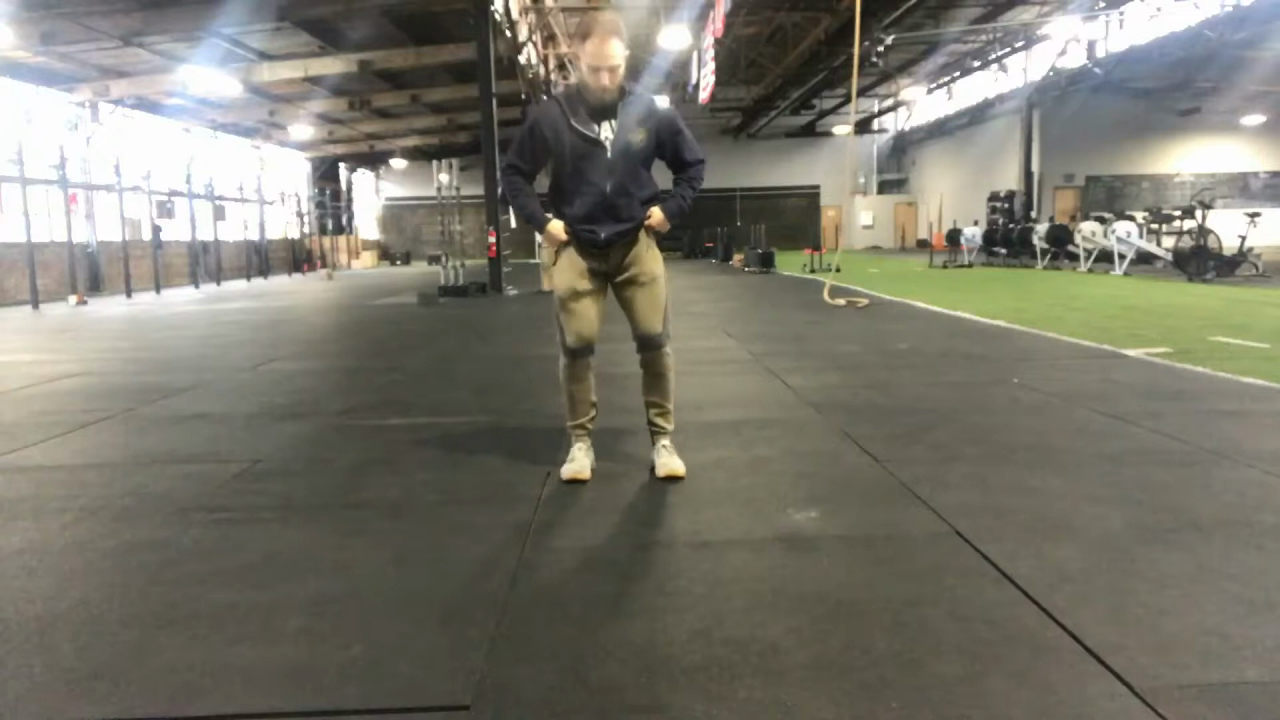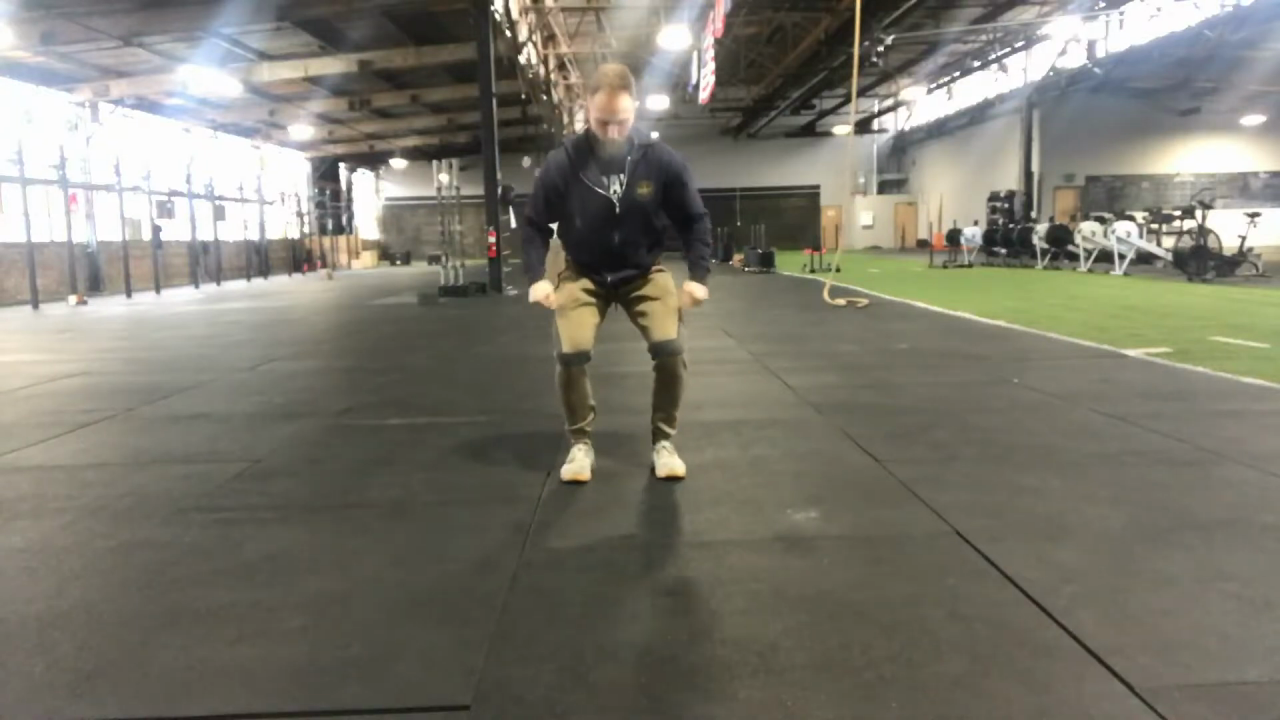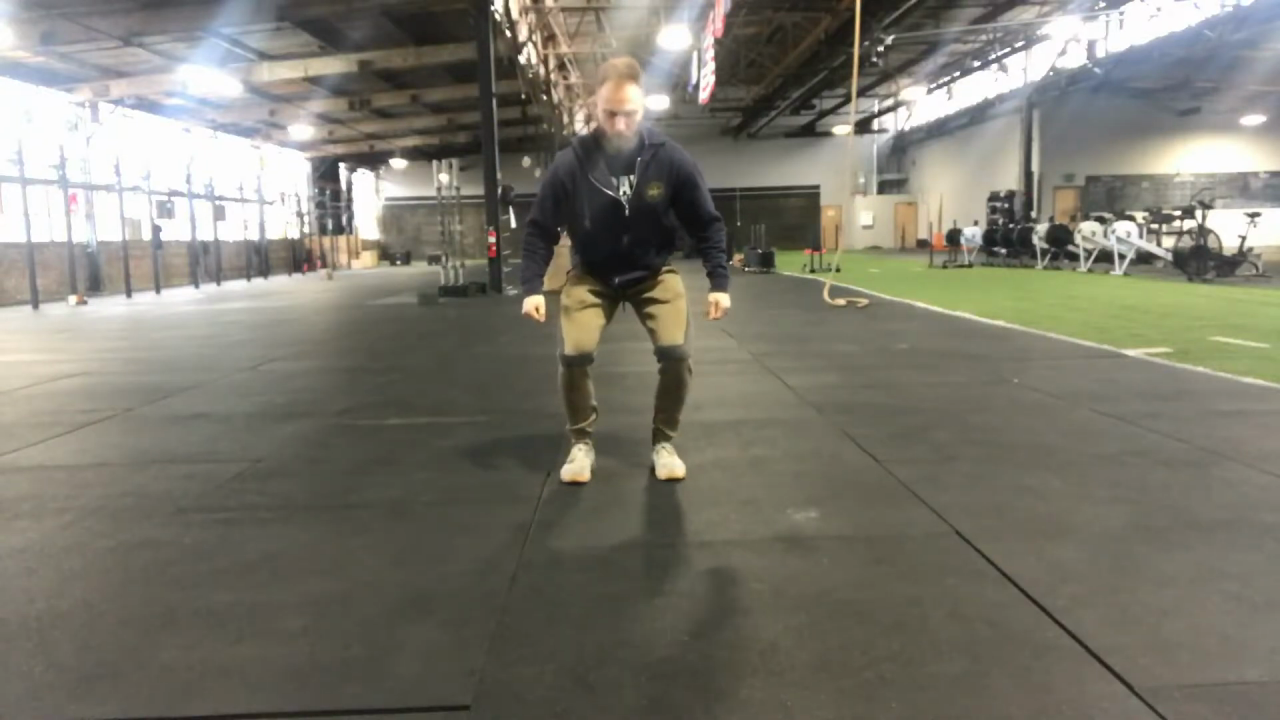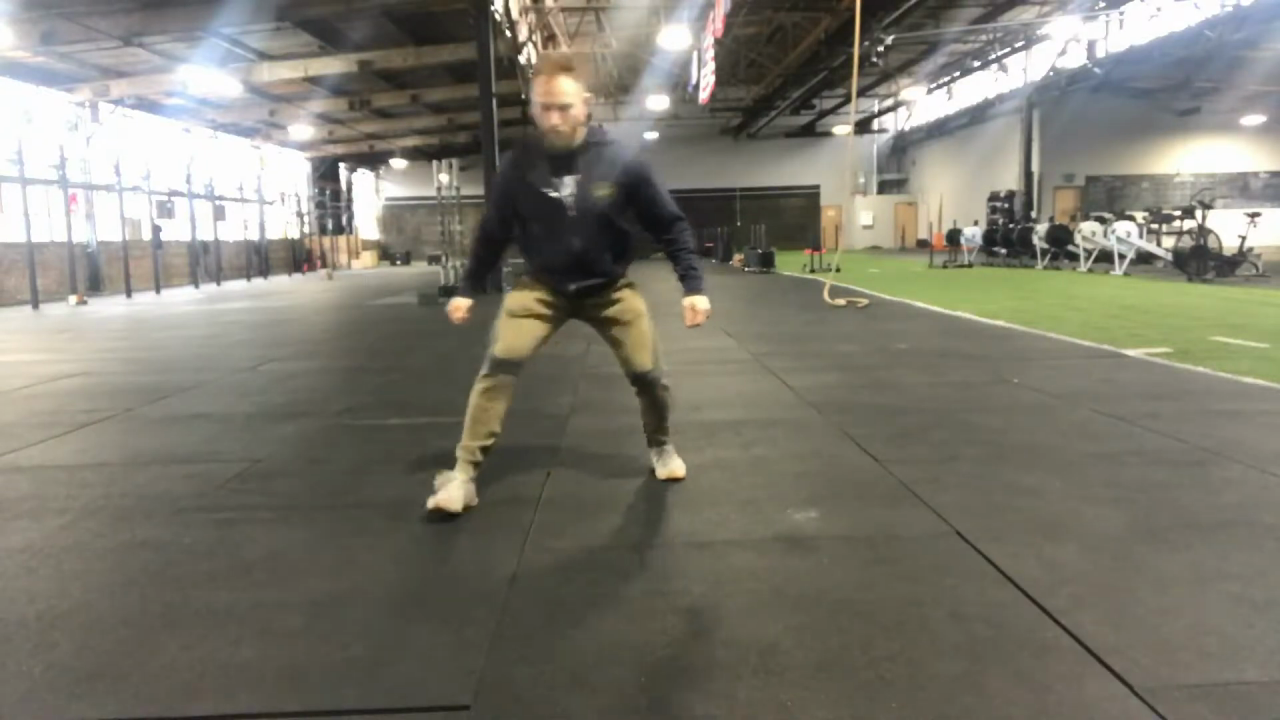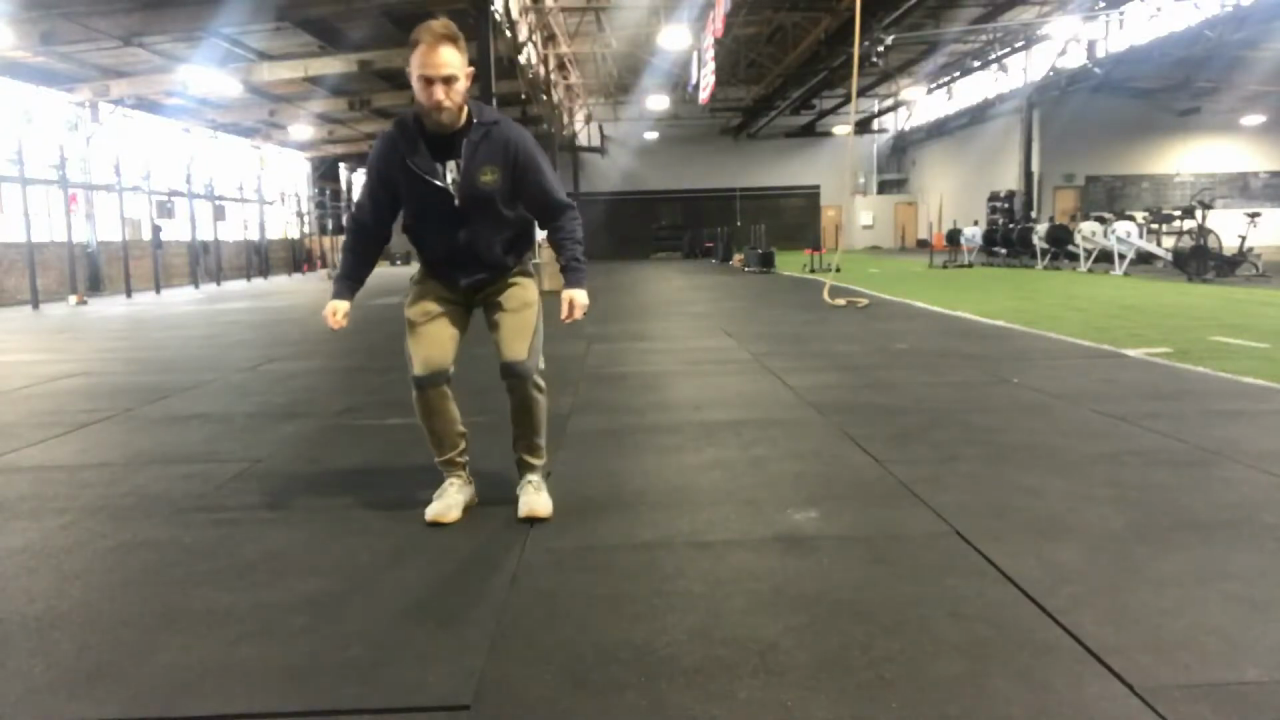
dt=1s
person 1, frame 1
left shoulder: (651, 112)
right shoulder: (551, 114)
left elbow: (693, 163)
right elbow: (512, 172)
left wrist: (670, 209)
right wrist: (541, 220)
left hip: (636, 243)
right hip: (576, 247)
left knee: (654, 340)
right knee: (576, 344)
left ankle: (662, 440)
right ankle: (581, 442)
person 1, frame 2
left shoulder: (661, 160)
right shoulder: (562, 163)
left elbow: (694, 220)
right elbow: (534, 224)
left wrist: (697, 275)
right wrist: (537, 277)
left hip: (644, 272)
right hip: (583, 274)
left knee: (671, 350)
right knee: (571, 353)
left ankle: (663, 441)
right ankle: (581, 444)
person 1, frame 3
left shoulder: (671, 159)
right shoulder: (571, 163)
left elbow: (707, 223)
right elbow: (540, 227)
left wrist: (719, 281)
right wrist: (532, 286)
left hip: (654, 273)
right hip: (591, 275)
left knee: (676, 354)
right knee: (574, 354)
left ankle: (664, 443)
right ankle: (581, 444)
person 1, frame 4
left shoulder: (619, 161)
right shoulder: (519, 165)
left elbow: (670, 224)
right elbow: (493, 232)
left wrist: (692, 286)
right wrist: (467, 290)
left hip: (608, 286)
right hip: (541, 286)
left knee: (646, 372)
right knee: (501, 362)
left ankle: (661, 446)
right ankle: (464, 471)
person 1, frame 5
left shoulder: (507, 139)
right shoulder: (394, 148)
left elbow: (558, 211)
right elbow: (368, 225)
left wrist: (574, 278)
right wrist: (343, 291)
left hip: (508, 273)
right hip: (438, 279)
left knee: (522, 368)
right knee: (428, 373)
left ankle: (532, 475)
right ankle: (456, 478)
